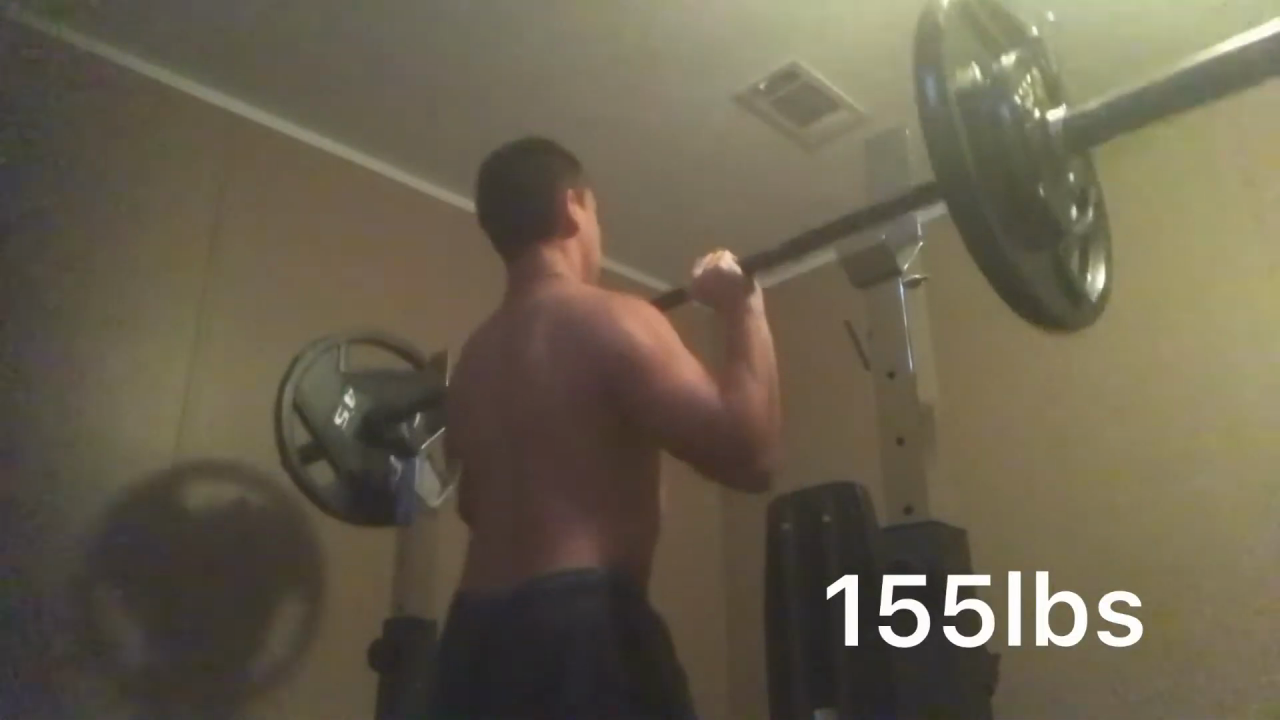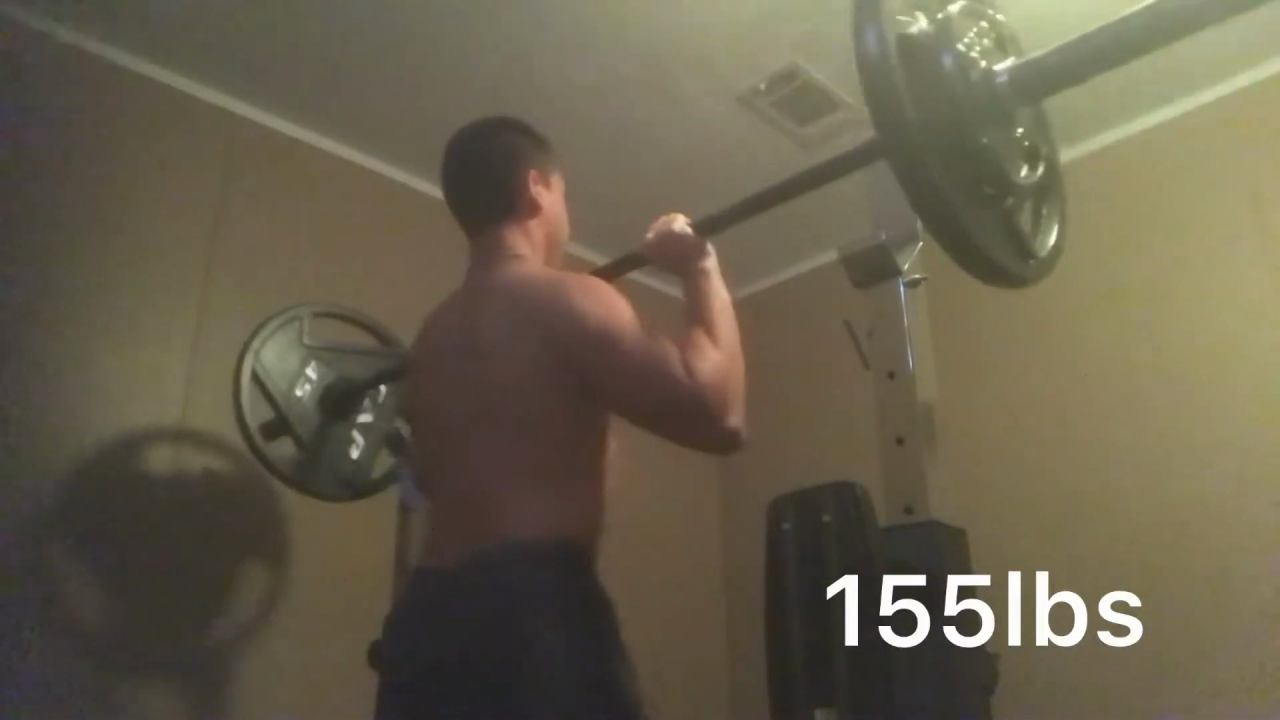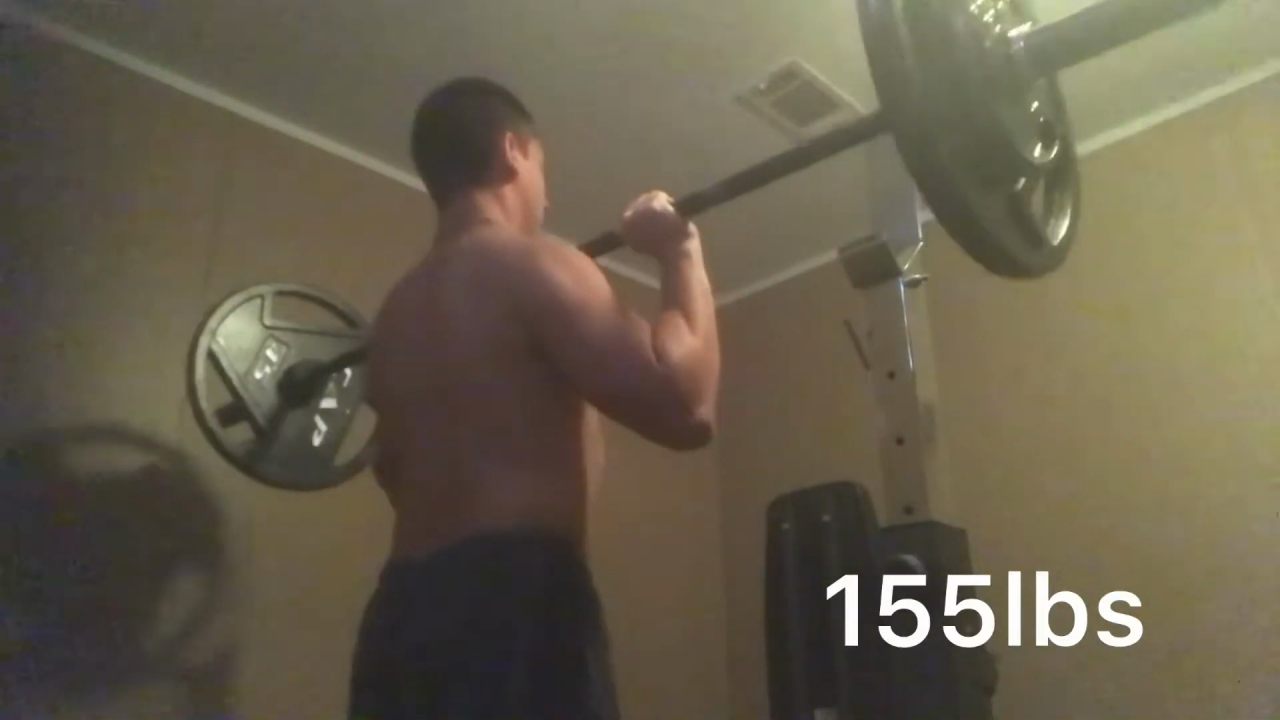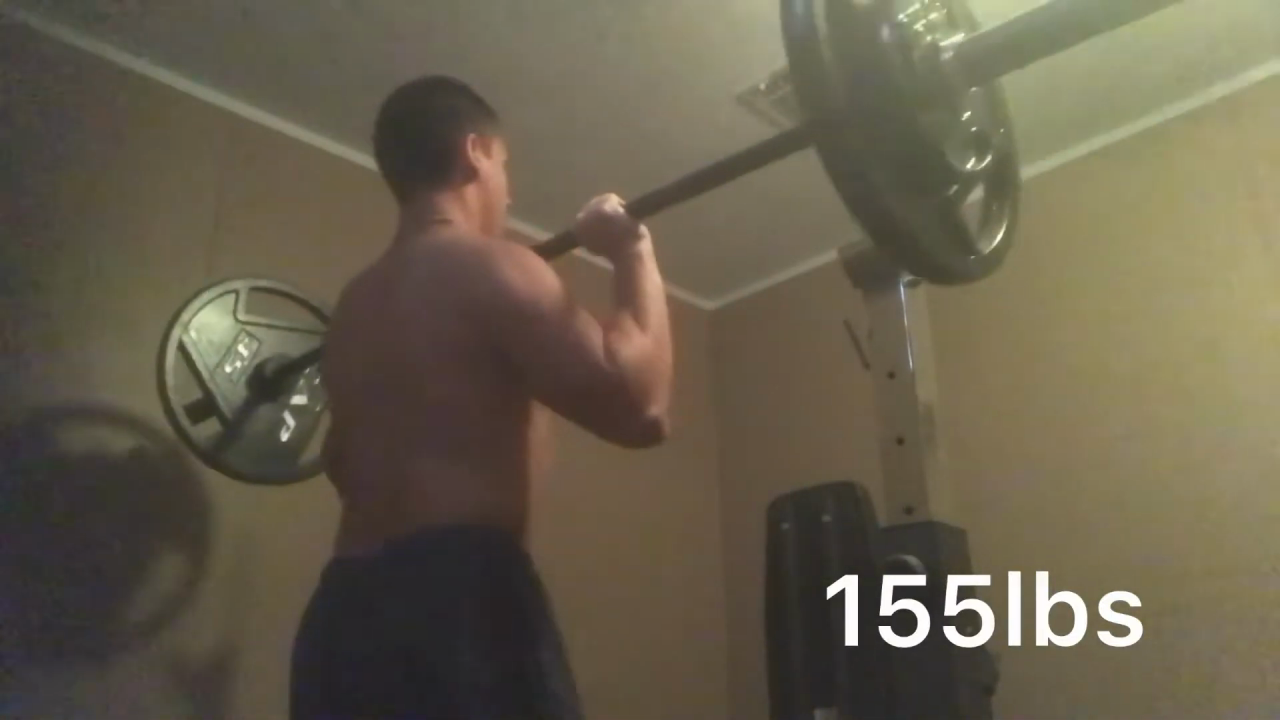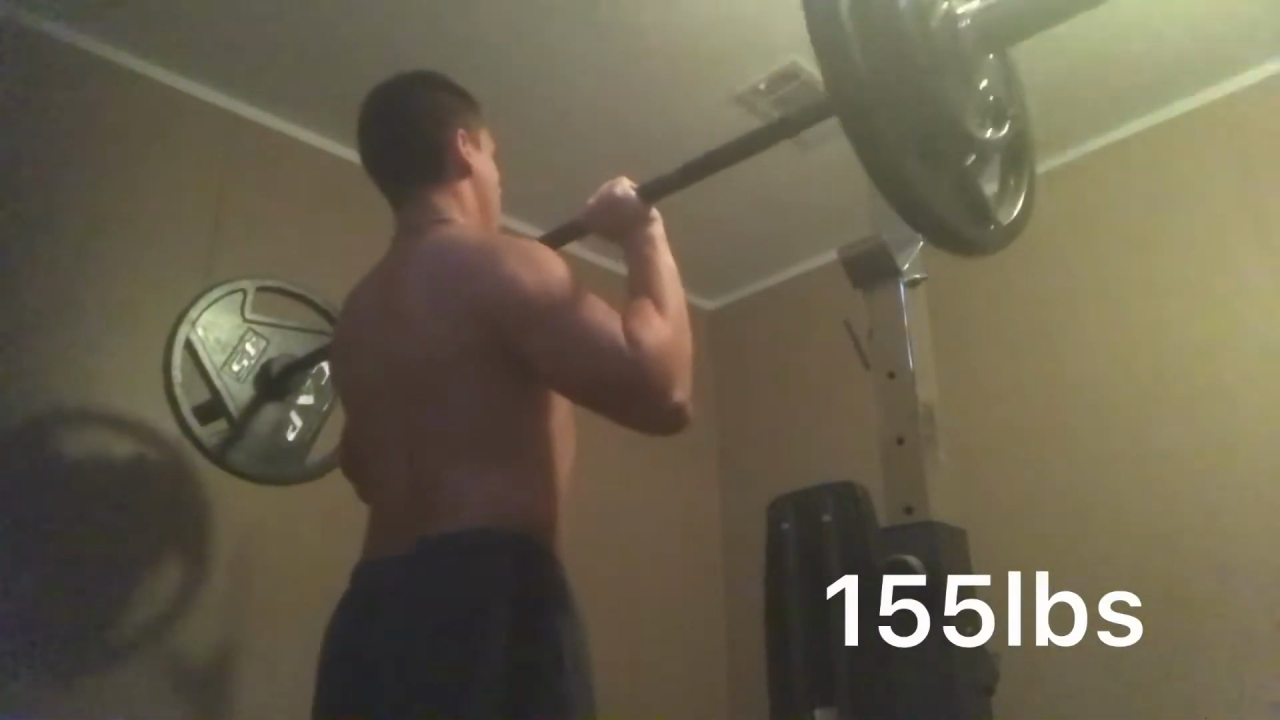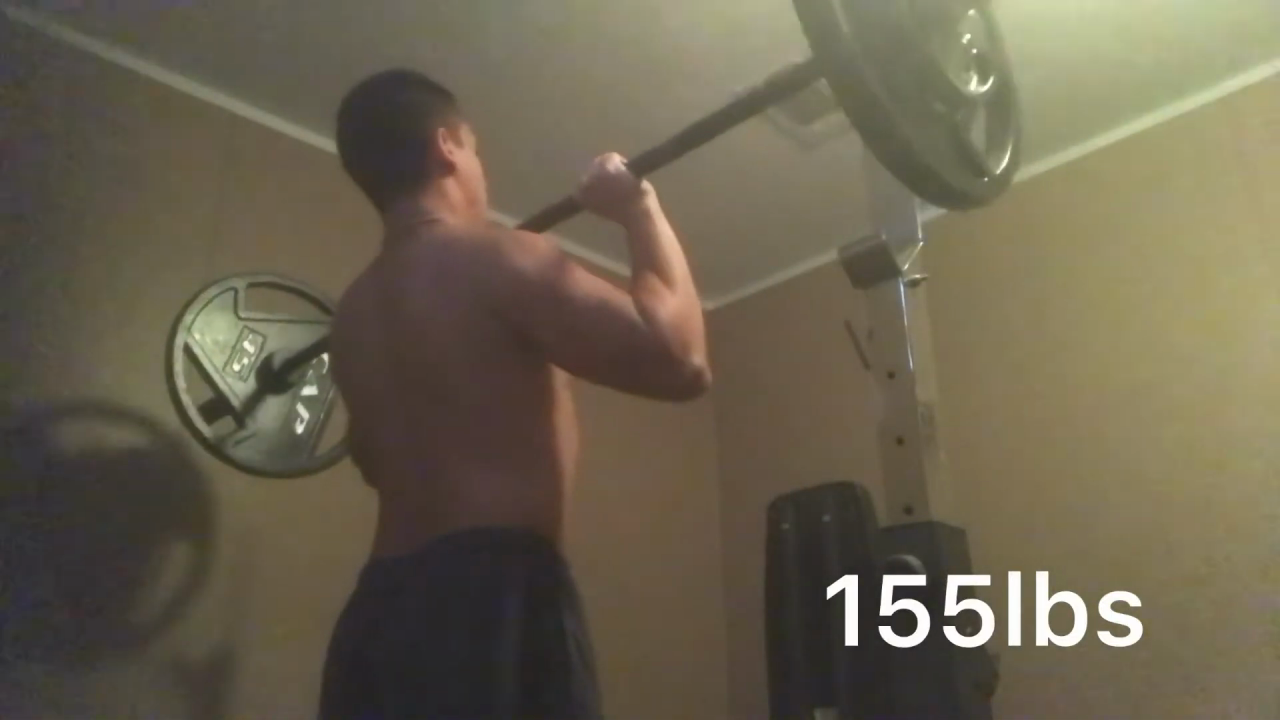
dt=0.5s
person 1, frame 1
left shoulder: (474, 357)
right shoulder: (605, 320)
right elbow: (748, 456)
right wrist: (743, 305)
left hip: (477, 635)
right hip: (580, 630)
person 1, frame 2
left shoulder: (435, 334)
right shoulder: (565, 300)
right elbow: (717, 415)
right wrist: (700, 270)
left hip: (430, 613)
right hip: (529, 608)
person 1, frame 3
left shoulder: (398, 307)
right shoulder: (533, 265)
right elbow: (684, 407)
right wrist: (680, 251)
left hip: (407, 609)
right hip: (508, 601)
person 1, frame 4
left shoulder: (354, 304)
right shoulder: (490, 267)
right elbow: (638, 406)
right wrist: (633, 252)
left hip: (348, 607)
right hip: (452, 599)
person 1, frame 5
left shoulder: (360, 309)
right shoulder: (498, 263)
right elbow: (660, 393)
right wrist: (644, 235)
left hip: (375, 613)
right hip: (480, 603)
person 1, frame 6
left shoulder: (355, 310)
right shoulder: (493, 260)
right elbow: (678, 361)
right wrist: (639, 209)
left hip: (383, 610)
right hip: (488, 599)
